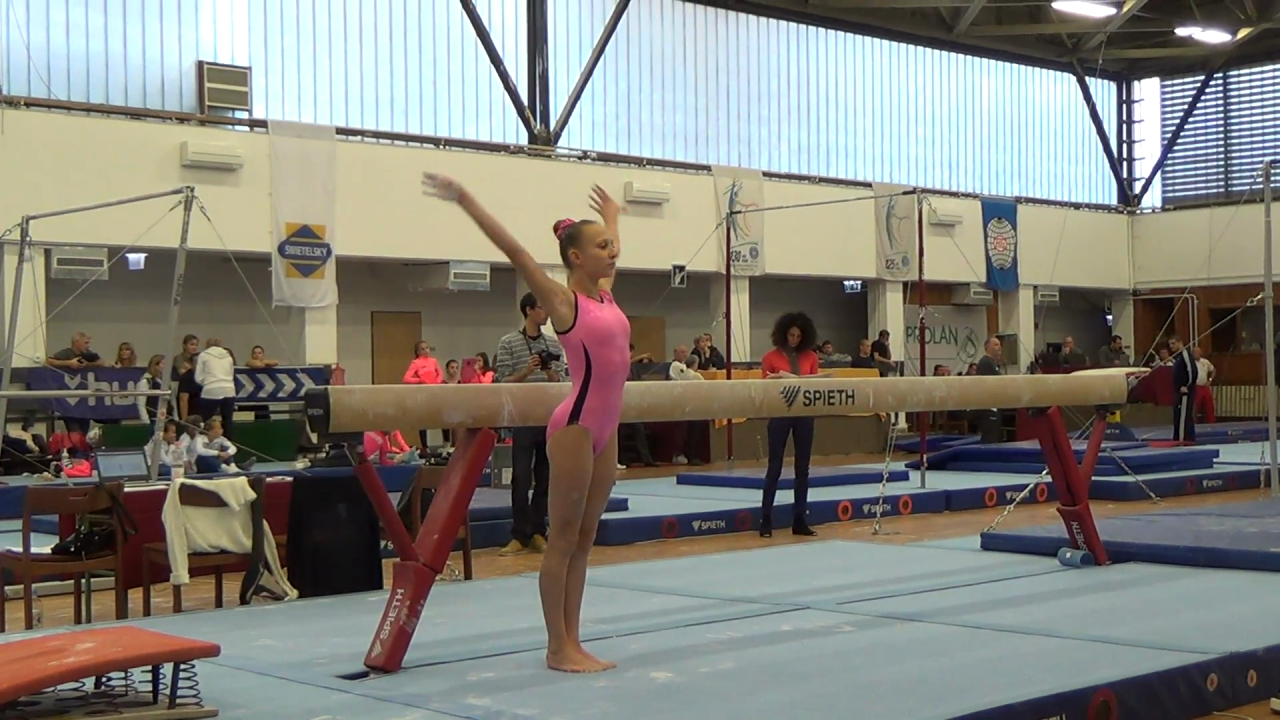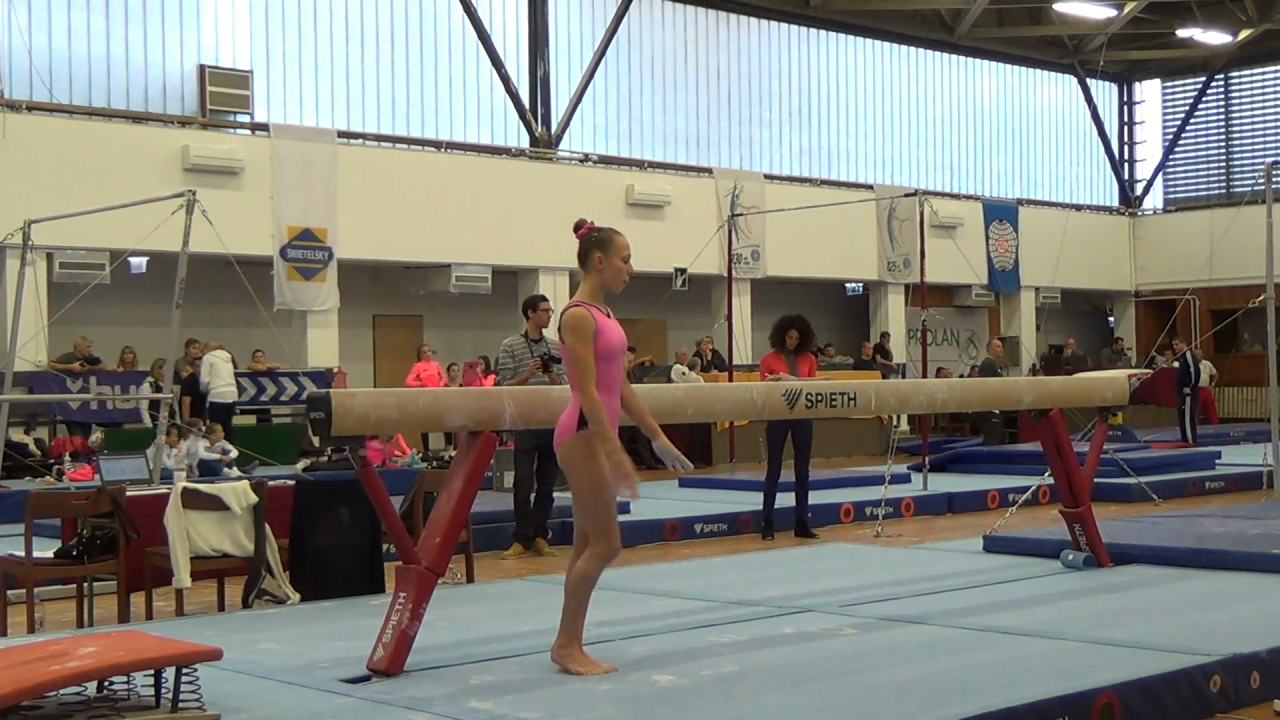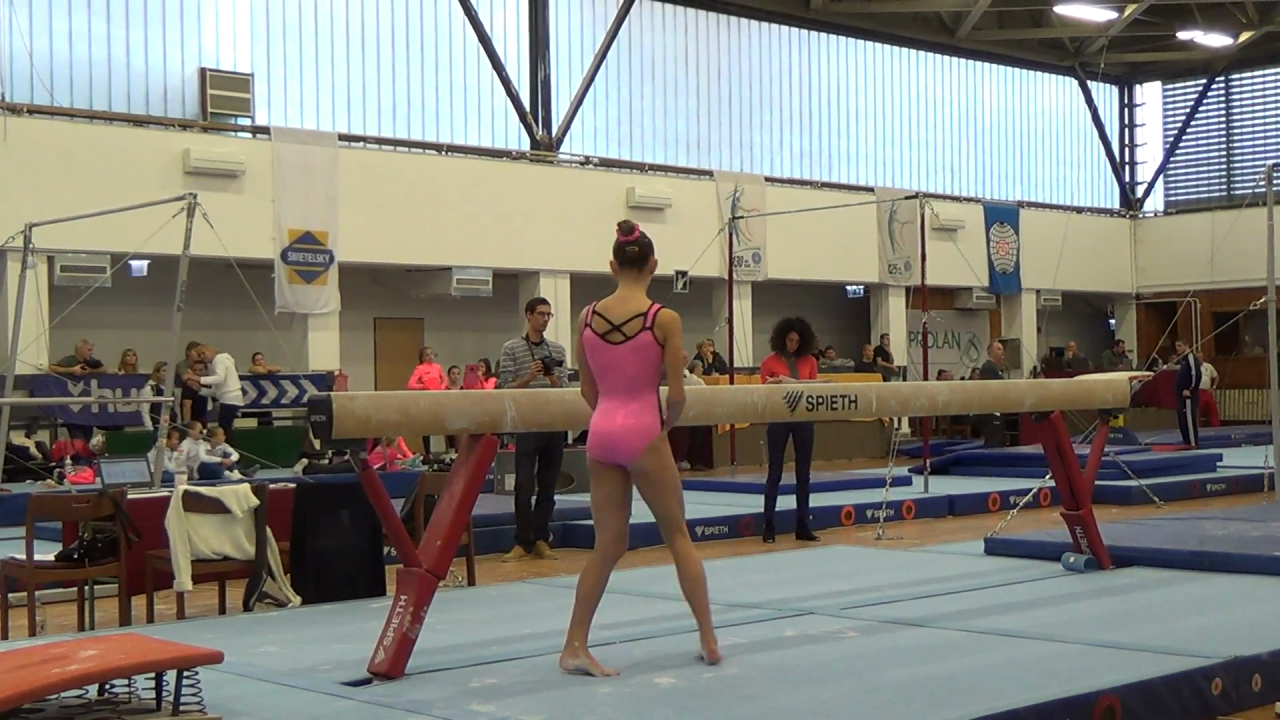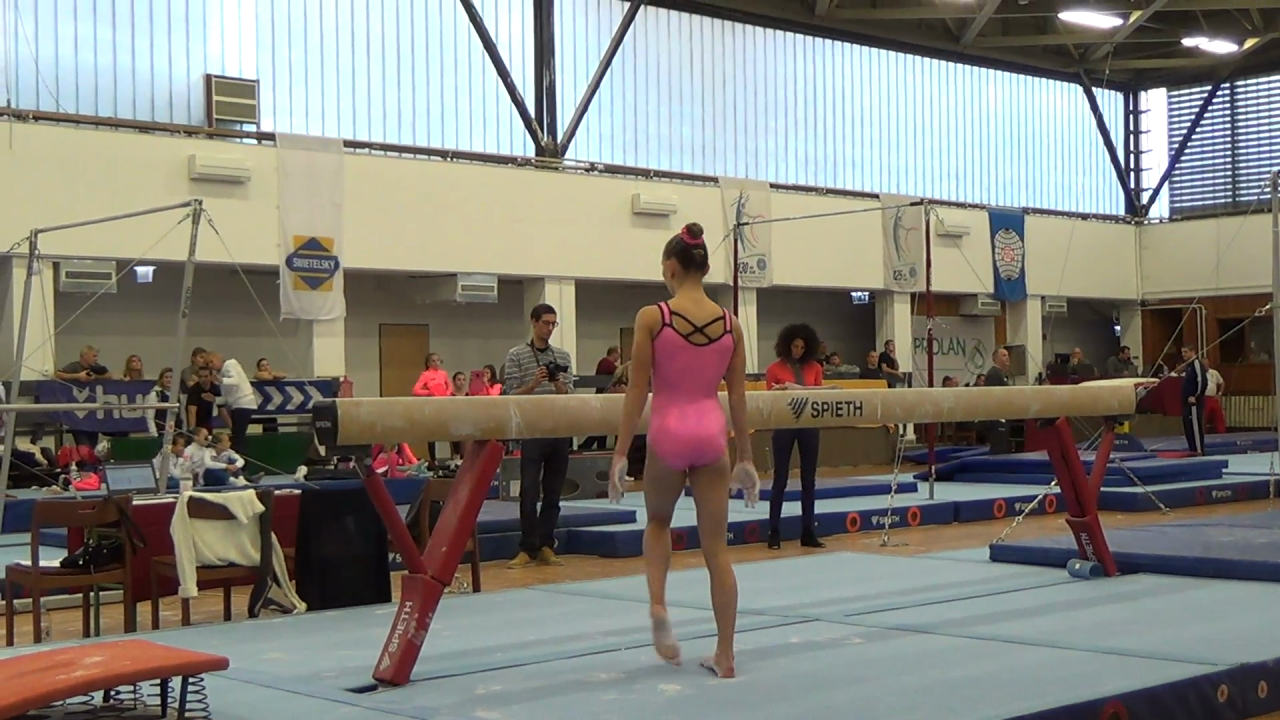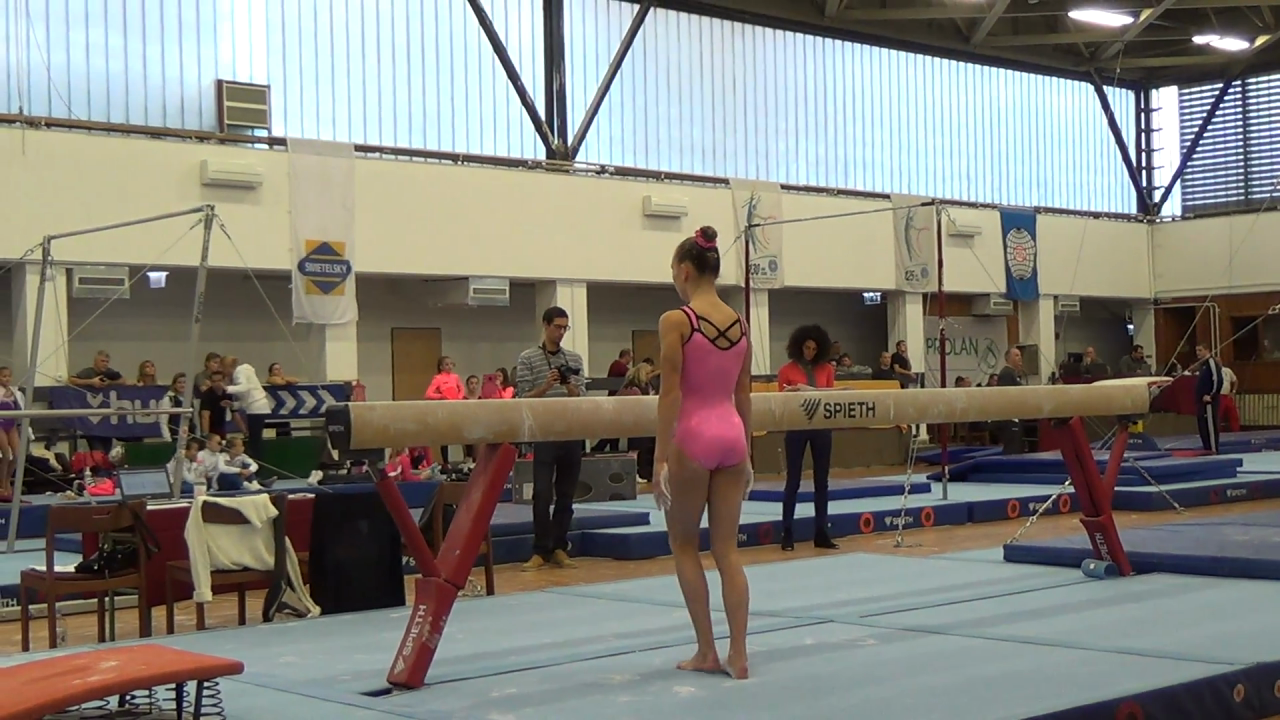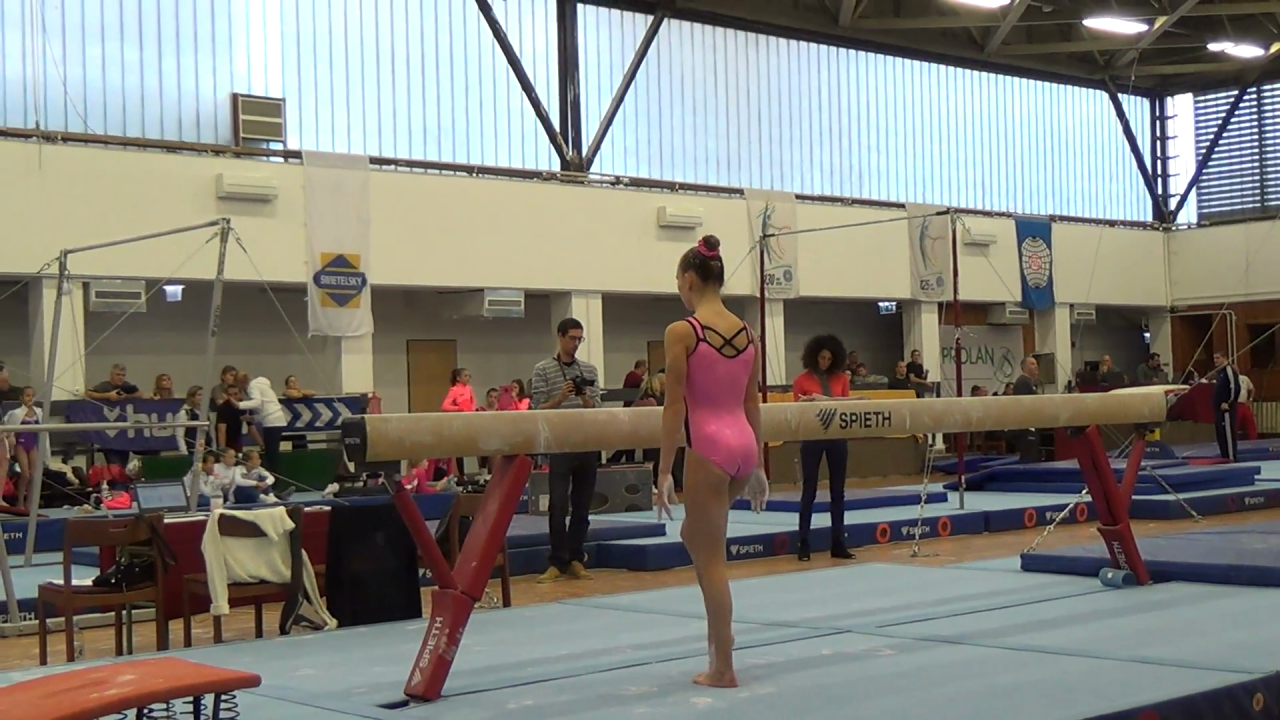
dt=0.4s
person 1, frame 1
left shoulder: (605, 294)
right shoulder: (564, 300)
left elbow: (605, 249)
right elbow: (514, 251)
left wrist: (611, 211)
right wrist: (465, 200)
left hip: (605, 431)
right hip: (576, 427)
left knee: (584, 538)
right knee: (564, 537)
left ankle: (571, 641)
right ankle: (560, 645)
person 1, frame 2
left shoulder: (599, 314)
right shoulder: (580, 315)
left elbow: (618, 388)
right elbow: (587, 392)
left wrist: (657, 438)
right wrist: (613, 456)
left hip: (597, 434)
right hip: (585, 435)
left knee: (589, 543)
right knee: (601, 544)
left ankle: (573, 644)
right ankle: (565, 644)
person 1, frame 3
left shoulder: (588, 316)
right shoulder: (666, 319)
left elbow: (588, 390)
right elbow: (679, 391)
right wrist: (665, 423)
left hip: (602, 435)
right hip: (643, 435)
left knee: (608, 544)
right knee: (678, 538)
left ankle: (575, 645)
right ankle: (709, 641)
person 1, frame 4
left shoulder: (651, 317)
right shoulder: (729, 323)
left elbow: (637, 390)
right elbow: (738, 396)
left wrist: (620, 452)
right wrist: (745, 456)
left hip: (668, 434)
right hip: (712, 435)
left knee: (658, 522)
right knee: (715, 548)
left ankle: (659, 610)
right ankle: (724, 654)
person 1, frame 5
left shoulder: (676, 321)
right shoulder: (739, 323)
left elbow: (670, 395)
right elbow: (743, 396)
left wrist: (660, 459)
right wrist: (746, 457)
left hip: (693, 438)
right hip: (731, 436)
left knee: (683, 544)
right knee: (727, 550)
left ankle: (706, 651)
right ankle: (738, 651)
person 1, frame 6
left shoulder: (681, 332)
right shoulder: (746, 332)
left elbow: (675, 406)
right elbow: (752, 403)
left wrist: (664, 471)
right wrist: (758, 463)
left hip: (708, 447)
right hip: (743, 443)
left knee: (711, 557)
right knee: (695, 536)
left ankle: (722, 668)
right ankle: (721, 631)
person 2, frame 1
left shoulder: (555, 344)
right shoulder: (509, 342)
left elbow: (561, 384)
right elbow: (502, 383)
left wrist: (551, 373)
right wrist: (526, 371)
left knee: (545, 479)
right knee: (521, 480)
left ankle: (538, 532)
right ankle: (520, 535)
person 2, frame 2
left shoulder: (556, 347)
right shoulder: (510, 346)
left elbow: (563, 387)
right elbow: (504, 386)
left wrist: (553, 377)
right wrist: (528, 375)
left knee: (547, 483)
right knee: (523, 483)
left ankle: (540, 537)
right ankle: (522, 539)
person 2, frame 3
left shoulder: (558, 350)
right shoulder: (511, 349)
left elbow: (564, 390)
right elbow: (506, 388)
left wrist: (553, 379)
right wrist: (529, 378)
left knee: (548, 486)
right knee: (524, 486)
left ankle: (541, 539)
right ankle: (523, 542)
person 2, frame 4
left shoulder: (563, 356)
right shoulder: (516, 355)
left elbow: (570, 396)
right elbow: (511, 395)
left wrist: (559, 385)
right wrist: (534, 384)
left knee: (553, 492)
right knee: (529, 492)
left ankle: (546, 546)
right ankle: (528, 548)
person 2, frame 5
left shoulder: (575, 359)
right shoulder: (528, 358)
left elbow: (581, 399)
right elbow: (523, 398)
left wrist: (570, 387)
right wrist: (546, 386)
left knee: (566, 495)
right knee: (542, 495)
left ankle: (559, 548)
right ankle: (542, 551)
person 2, frame 6
left shoulder: (589, 369)
right shoulder: (543, 369)
left elbow: (597, 409)
right elbow: (538, 409)
left wrist: (585, 398)
right wrist: (560, 397)
left knee: (582, 506)
right knee: (558, 506)
left ankle: (576, 560)
right ankle: (558, 562)
person 3, frame 1
left shoulder: (811, 357)
right shoulder: (771, 357)
right wrist: (774, 380)
left hip: (804, 414)
right hip: (780, 414)
left knee: (802, 468)
right knee: (774, 467)
left ankle: (799, 520)
right ankle: (766, 520)
person 3, frame 2
left shoulder: (809, 359)
right shoulder: (769, 360)
right wrist: (772, 382)
left hip: (802, 416)
right hip: (778, 417)
left knee: (802, 471)
right knee: (774, 470)
left ankle: (801, 523)
right ankle: (767, 523)
person 3, frame 3
left shoulder: (809, 361)
right shoulder: (770, 362)
right wrist: (773, 384)
left hip: (804, 419)
right hip: (778, 419)
left knee: (803, 473)
right knee: (775, 473)
left ankle: (803, 525)
right ankle: (768, 526)
person 3, frame 4
left shoulder: (814, 368)
right shoulder: (775, 369)
right wrist: (778, 391)
left hip: (809, 425)
right hip: (784, 426)
left knee: (808, 480)
right knee: (780, 479)
left ankle: (808, 532)
right ankle: (774, 532)
person 3, frame 5
left shoulder: (826, 369)
right shoulder: (787, 370)
right wrist: (790, 393)
left hip: (821, 426)
right hip: (796, 427)
left knee: (821, 481)
right knee: (793, 481)
left ankle: (821, 533)
right ankle: (787, 534)
person 3, frame 6
left shoulder: (841, 379)
right shoulder: (802, 380)
right wrist: (806, 402)
left hip: (837, 437)
right hip: (812, 437)
left knee: (838, 491)
right knee: (809, 491)
left ankle: (838, 543)
right ankle: (803, 544)
